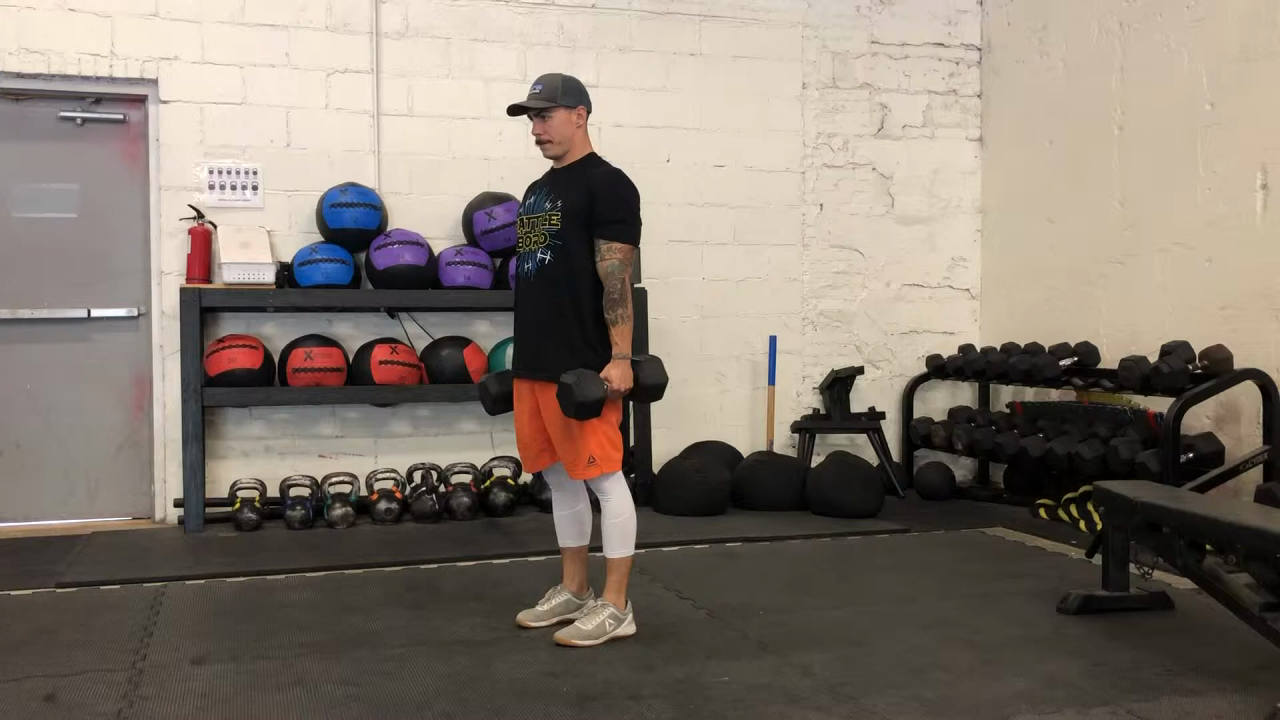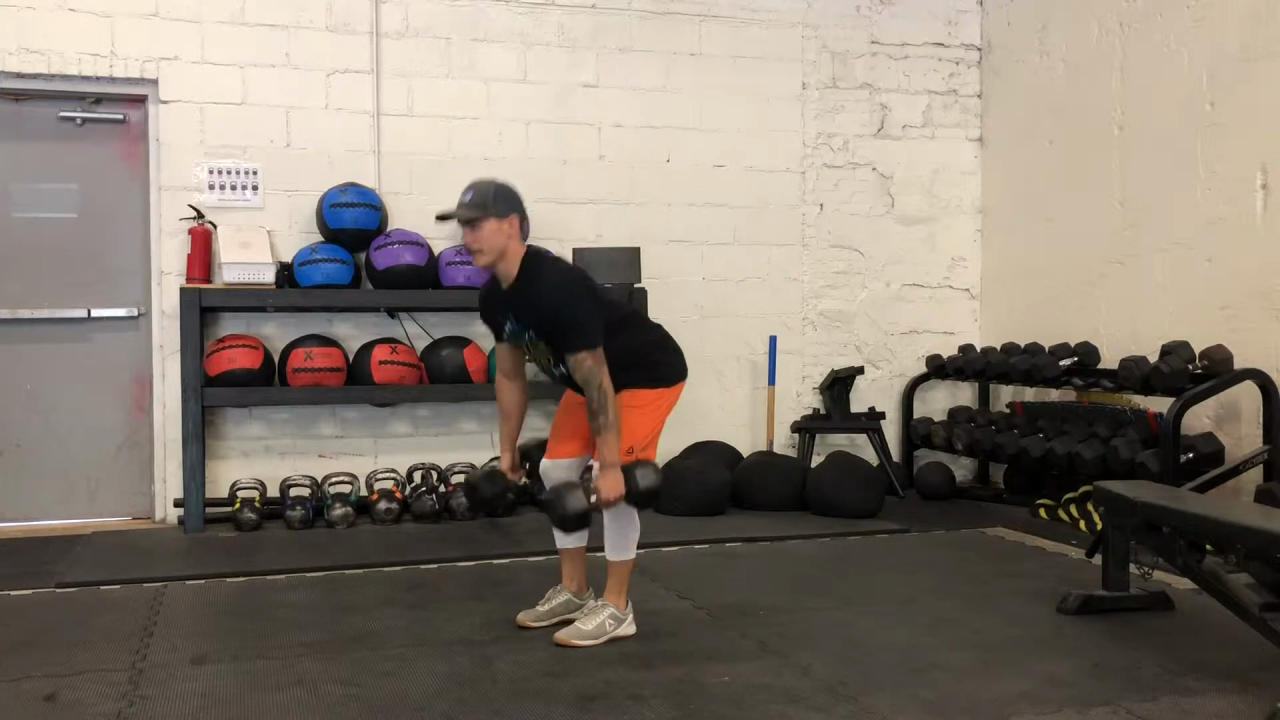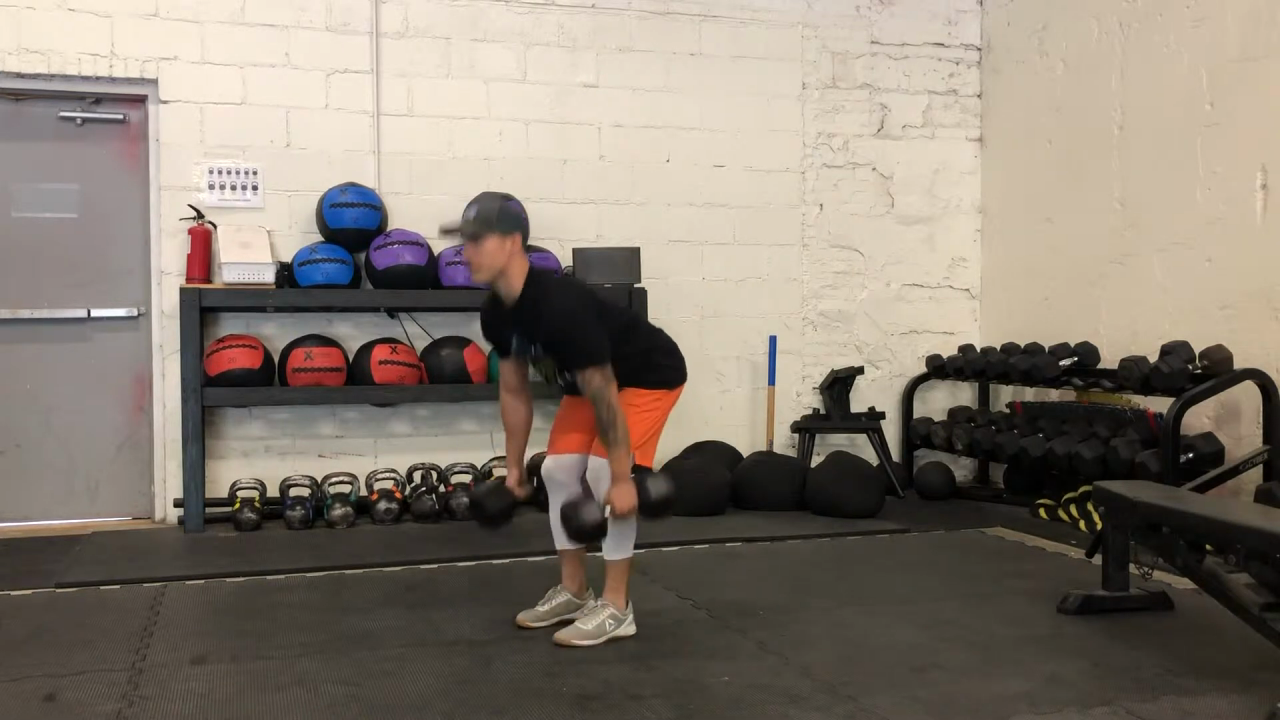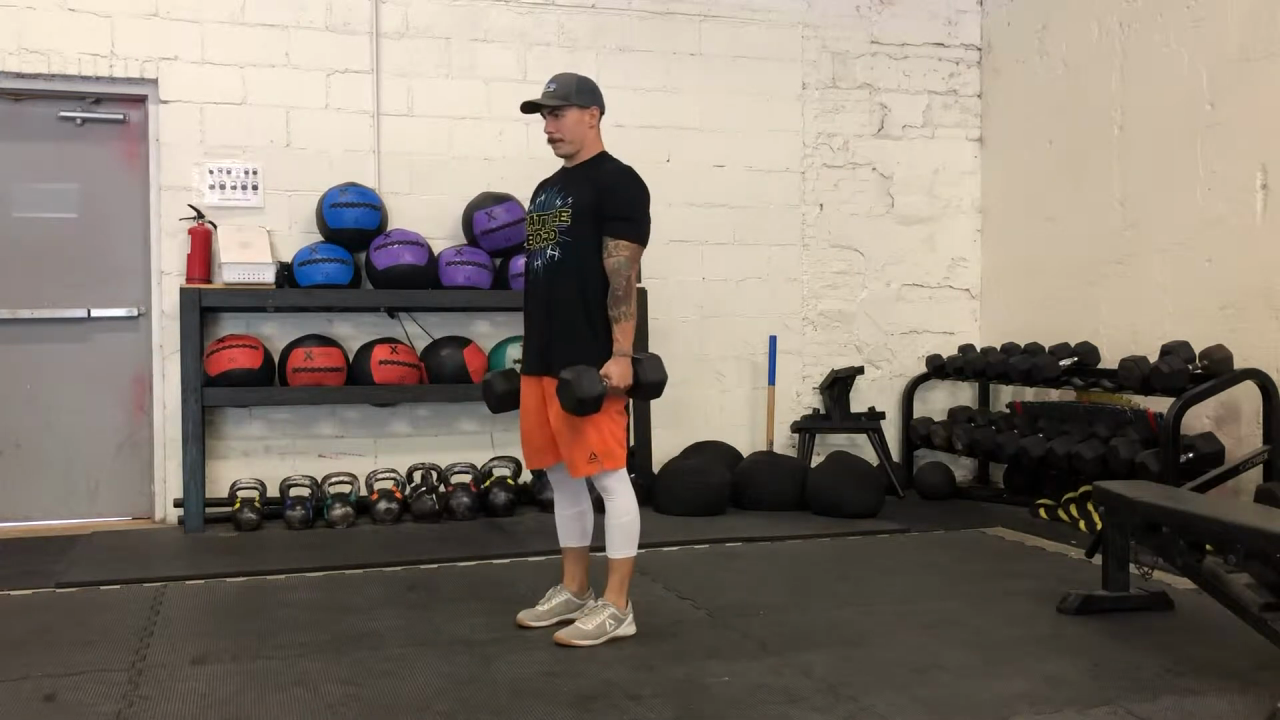
dt=1s
person 1, frame 1
left shoulder: (606, 185)
right shoulder: (538, 190)
left elbow: (616, 277)
left wrist: (621, 358)
right wrist: (522, 359)
left hip: (583, 366)
right hip: (534, 364)
left knee: (602, 477)
right knee: (558, 478)
left ankle: (615, 606)
right ankle: (572, 591)
person 1, frame 2
left shoulder: (556, 287)
right shoulder: (494, 296)
left elbow: (597, 382)
right elbow: (509, 375)
left wrist: (610, 468)
right wrist: (507, 449)
left hip: (649, 372)
right hip: (593, 371)
left knee: (612, 478)
right knee: (556, 468)
left ankle: (616, 608)
right ankle: (573, 592)
person 1, frame 3
left shoulder: (563, 306)
right shoulder: (497, 312)
left elbow: (605, 397)
right elbow: (513, 391)
left wrist: (621, 482)
right wrist: (514, 463)
left hip: (649, 373)
right hip: (593, 379)
left knee: (601, 473)
right knee: (559, 470)
left ankle: (615, 608)
right ankle: (573, 592)
person 1, frame 4
left shoulder: (616, 182)
right shoulder: (547, 188)
left elbow: (622, 274)
left wrist: (621, 355)
right wrist: (528, 356)
left hip: (589, 362)
right hip: (543, 360)
left knee: (607, 476)
right knee: (562, 476)
left ankle: (616, 606)
right ankle: (573, 591)
